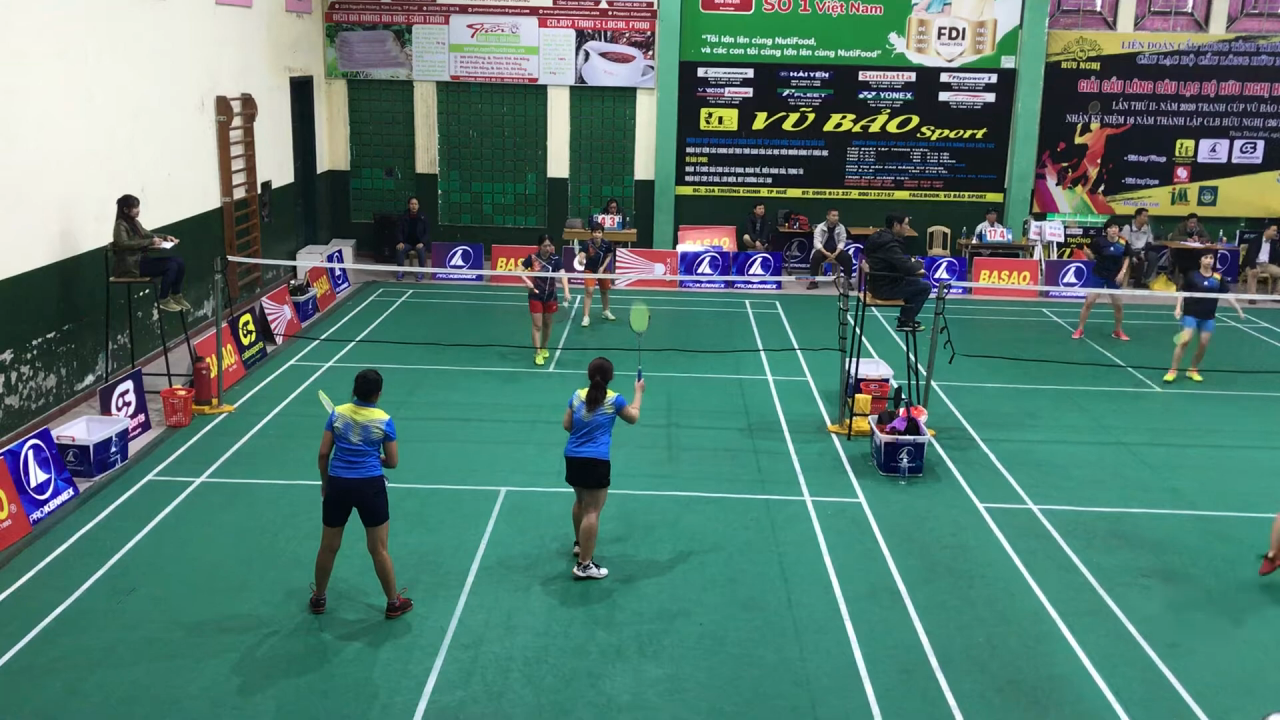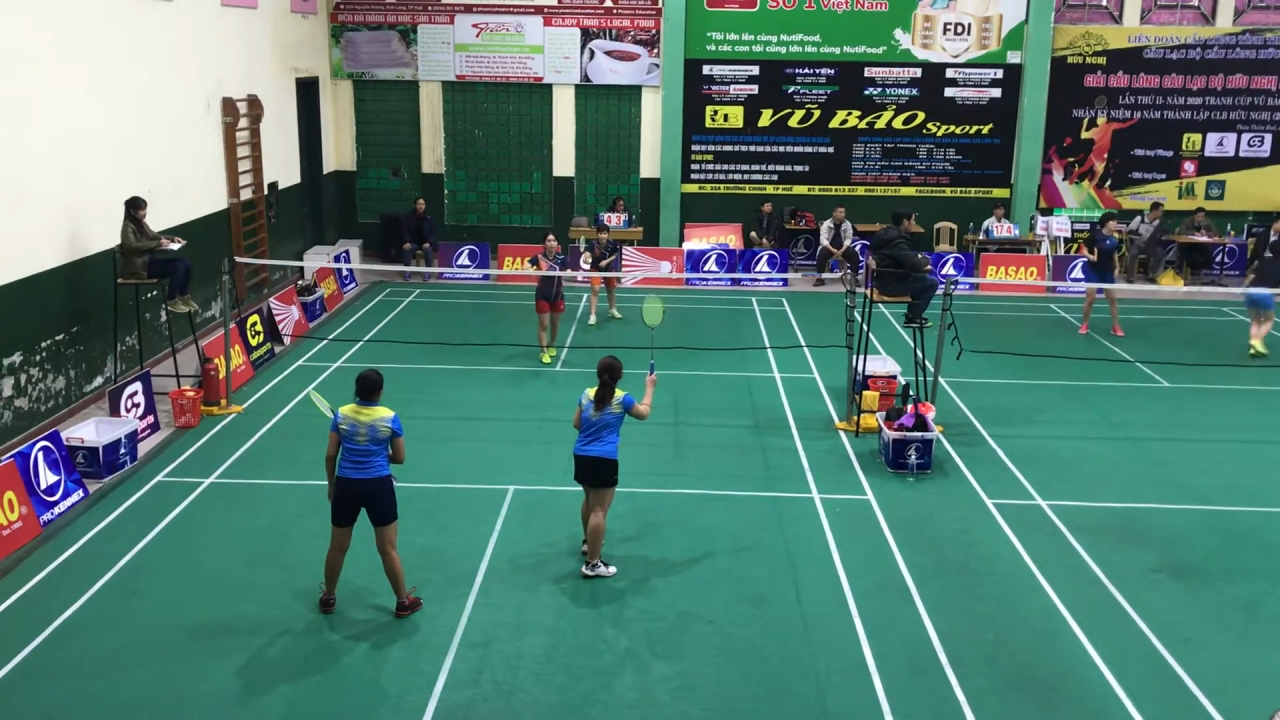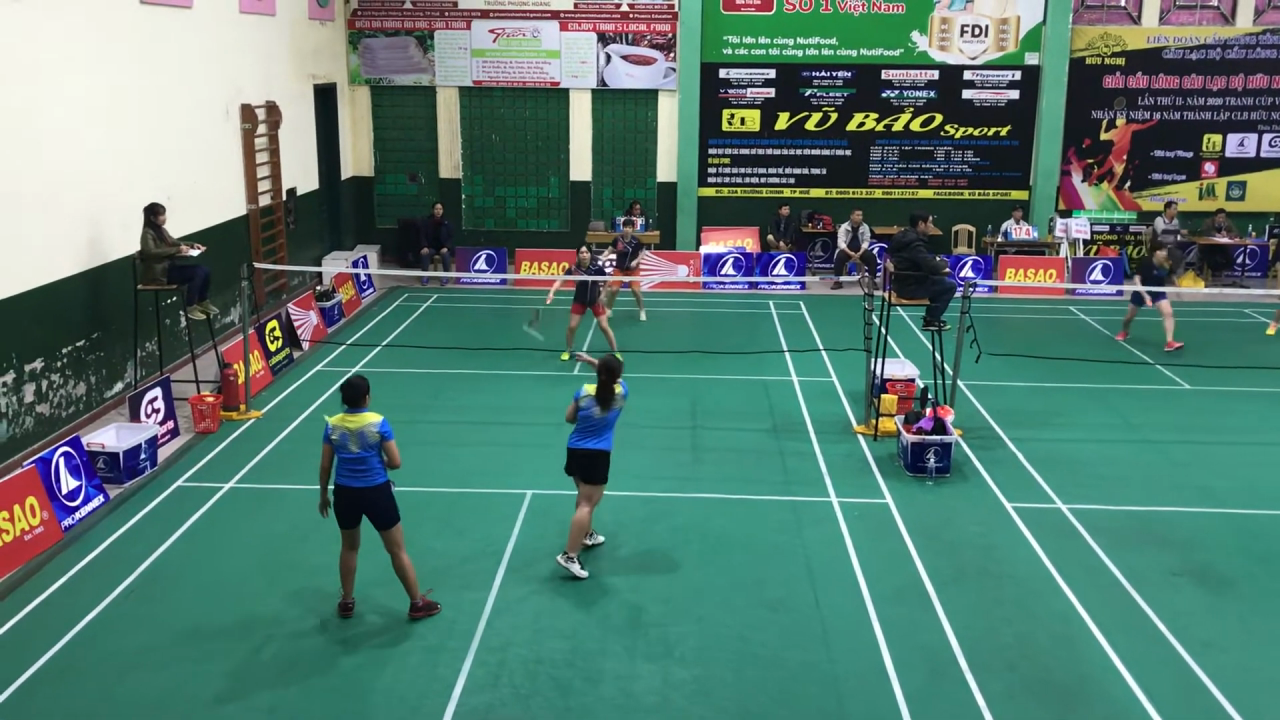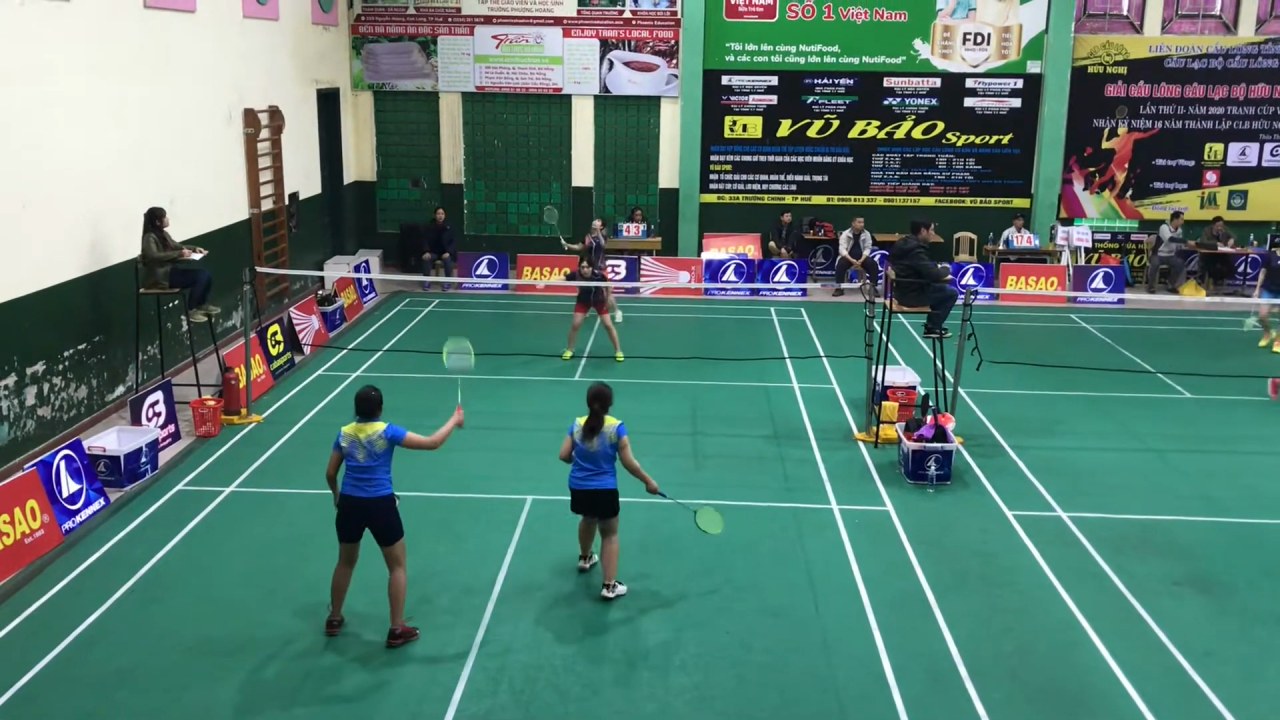
dt=1s
person 1, frame 1
left shoulder: (337, 413)
right shoulder: (384, 421)
left elbow: (323, 454)
right elbow: (392, 463)
left wrist: (325, 482)
left hip: (338, 485)
right hip: (370, 487)
left knee: (328, 547)
right knee: (379, 550)
left ankle: (318, 598)
right ankle: (393, 603)
person 1, frame 2
left shoulder: (341, 415)
right shoulder: (390, 418)
left elbow: (330, 455)
right elbow: (400, 458)
left wrist: (331, 485)
left hip: (346, 486)
right hip: (378, 486)
left knee: (338, 547)
right knee: (388, 549)
left ankle: (328, 598)
right ankle: (403, 602)
person 1, frame 3
left shoulder: (332, 425)
right shoulder: (378, 423)
left elbow: (325, 466)
right elbow: (395, 463)
left wrist: (323, 495)
left hip: (345, 493)
right hip: (376, 492)
left knee: (349, 547)
right knee: (397, 550)
left ankle: (347, 601)
right ankle: (417, 603)
person 1, frame 4
left shoulder: (344, 433)
right shoulder: (386, 431)
left elbow: (330, 474)
right elbow: (431, 443)
left wrist: (337, 495)
right wrist: (453, 421)
left hip: (349, 504)
right hip: (380, 505)
left knee: (345, 562)
right knee: (397, 566)
left ankle: (334, 619)
right ankle: (397, 629)
person 2, frame 1
left shoulder: (577, 396)
right shoulder: (614, 400)
left elbow: (567, 425)
right elbow: (633, 417)
right wrist: (638, 392)
left hip: (572, 457)
right hip: (596, 461)
left knee: (581, 502)
right knee: (592, 512)
left ankle: (580, 544)
right ankle: (584, 565)
person 2, frame 2
left shoulder: (586, 394)
right shoulder: (622, 399)
left elbow: (576, 423)
right elbow: (644, 413)
right wrist: (649, 387)
left hip: (581, 456)
right hip: (603, 460)
left knee: (589, 501)
right knee: (599, 511)
left ankle: (588, 542)
right ankle: (592, 564)
person 2, frame 3
left shoulder: (584, 391)
right shoulder: (621, 392)
left elbow: (569, 418)
right elbow: (615, 379)
right wrist: (592, 360)
left hip: (574, 450)
right hip: (597, 454)
left knee: (584, 496)
right knee: (587, 505)
left ankle: (587, 534)
right ankle: (569, 556)
person 2, frame 4
left shoulder: (577, 424)
right shoulder: (616, 427)
left elbow: (564, 455)
right elbow: (628, 462)
right wrist: (648, 481)
left hip: (578, 488)
right hip: (604, 490)
left knee: (588, 519)
right knee: (609, 535)
left ankle: (585, 557)
right ankle: (609, 585)
